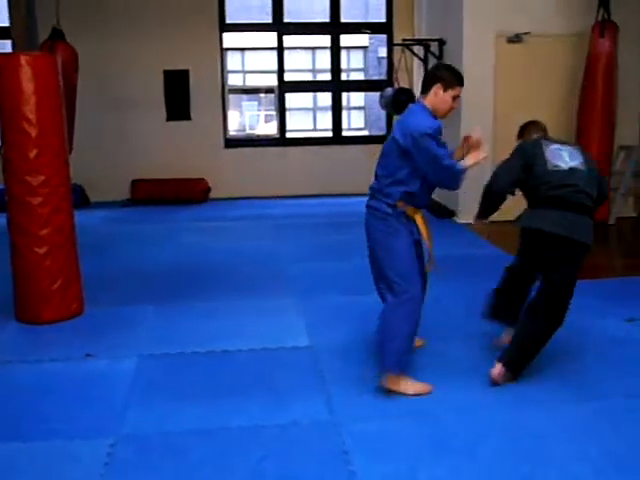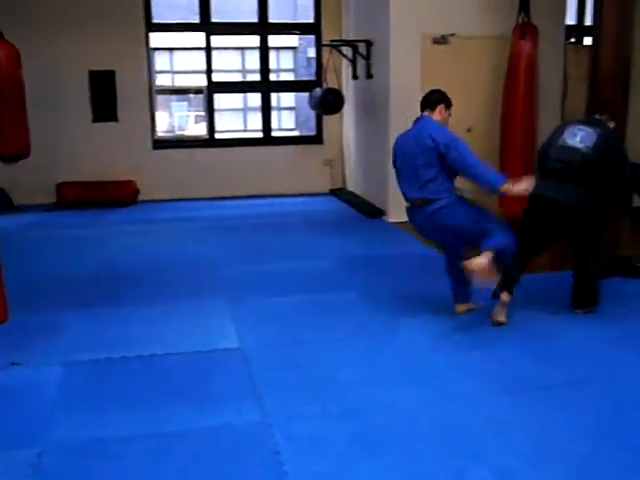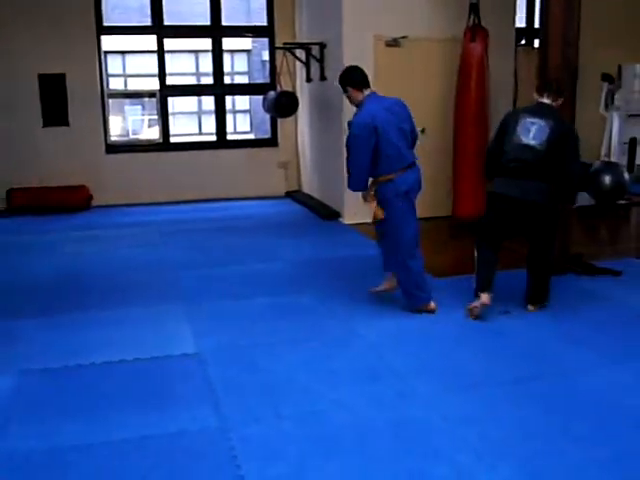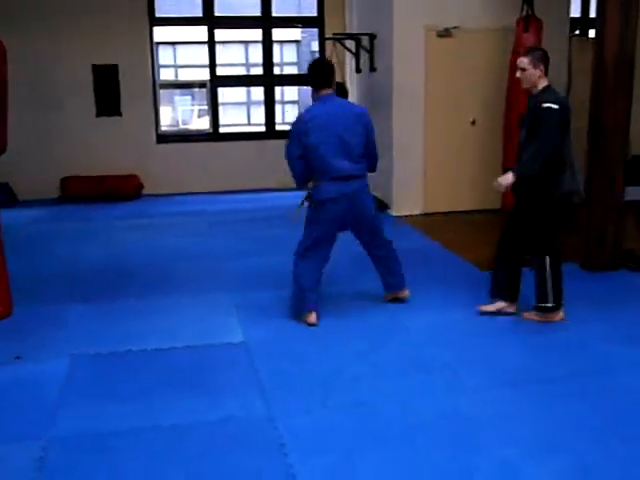
dt=0.7s
person 1, frame 1
left shoulder: (424, 123)
right shoulder: (419, 127)
left elbow: (433, 168)
right elbow: (446, 174)
left wrist: (464, 148)
right wrist: (469, 161)
left hip: (402, 216)
right hip: (389, 218)
left knee: (415, 280)
right knee: (405, 290)
left ankle: (400, 335)
right ankle: (394, 373)
person 1, frame 2
left shoulder: (400, 142)
right shoulder: (438, 134)
right elbow: (471, 166)
right wrist: (509, 187)
left hip: (418, 214)
right hip: (444, 207)
left knee: (455, 251)
right knee: (502, 236)
left ankle: (462, 300)
right ankle: (484, 260)
person 1, frame 3
left shoulder: (362, 121)
right shoulder: (397, 104)
left elbow: (359, 162)
left wrist: (362, 189)
left hip: (392, 186)
right hip: (411, 174)
left knee: (403, 245)
right knee: (387, 230)
left ankle: (422, 300)
right ankle: (394, 276)
person 1, frame 4
left shoulder: (305, 119)
right shoulder: (359, 114)
left elbow: (296, 160)
right elbow: (372, 155)
left wrist: (306, 183)
left hip: (326, 193)
right hip: (358, 189)
left knee: (310, 252)
right knee: (377, 241)
left ankle: (307, 309)
right ankle: (398, 287)
person 2, frame 1
left shoulder: (525, 151)
right shoulder: (578, 153)
left elbow: (500, 184)
right elbow: (600, 193)
left wrist: (483, 213)
left hip: (540, 224)
right hip: (578, 229)
left knee: (521, 274)
right knee: (552, 299)
left ankle: (510, 325)
right ankle: (508, 366)
person 2, frame 2
left shoulder: (565, 127)
right shoulder: (610, 139)
left elbow: (542, 157)
right elbow: (622, 178)
right wrist: (621, 207)
left hip: (545, 193)
right hip: (578, 199)
left knee: (525, 246)
right knee: (586, 253)
left ankle: (505, 292)
right ankle: (583, 303)
person 2, frame 3
left shoulder: (515, 116)
right shoulder: (564, 128)
left elbow: (493, 152)
right elbow: (570, 169)
left wrist: (494, 180)
right wrist: (566, 200)
left hip: (504, 189)
right hip: (538, 194)
left knee: (488, 240)
right knee: (541, 248)
left ankle: (483, 294)
right ankle: (536, 300)
person 2, frame 4
left shoulder: (550, 105)
right shoulder: (541, 102)
left elbow: (545, 149)
left wrist: (515, 175)
right wrist: (520, 178)
left hip: (549, 191)
right hip: (537, 188)
left knee: (543, 247)
right knee: (511, 241)
left ankle: (551, 308)
right ankle: (505, 299)
